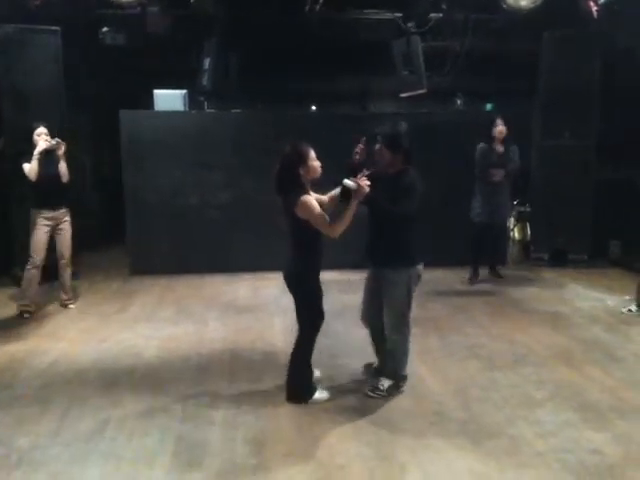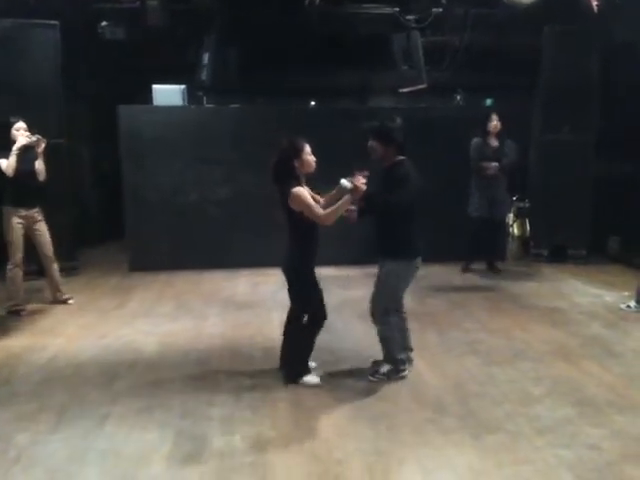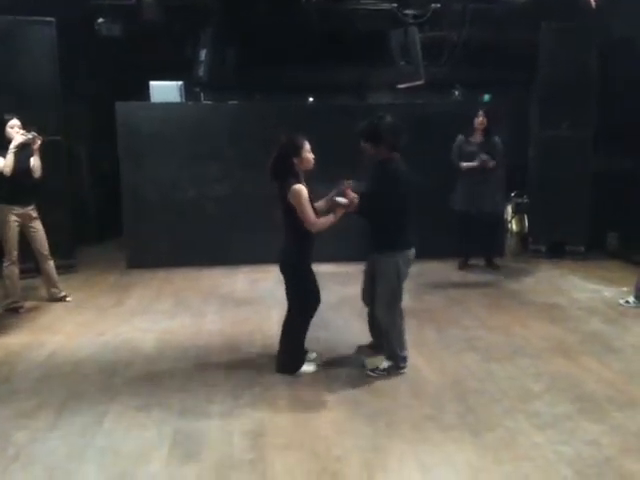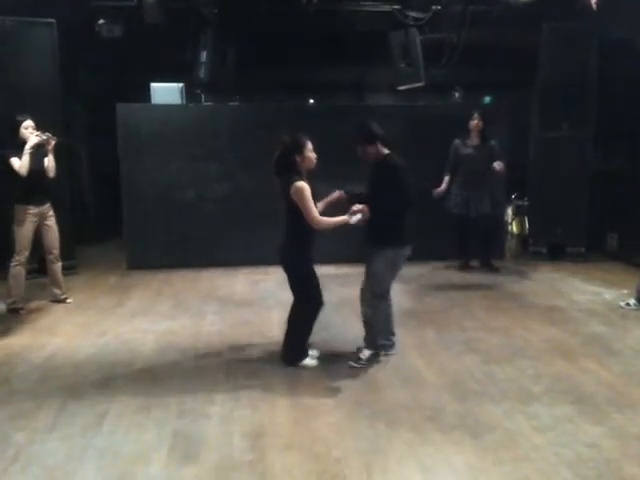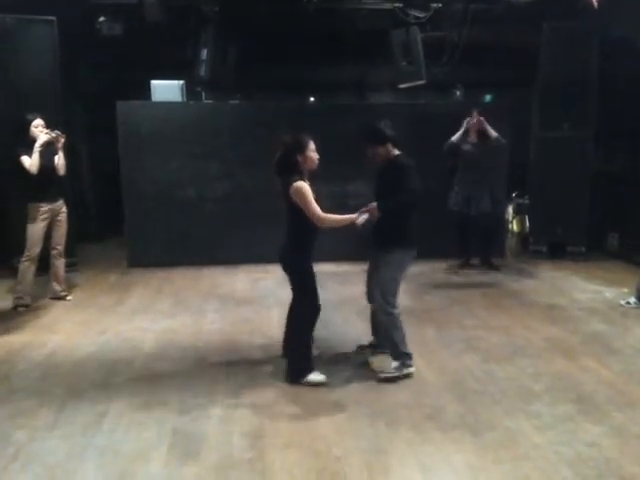
dt=0.5s
person 1, frame 1
left shoulder: (410, 182)
right shoulder: (378, 176)
left elbow: (398, 215)
right elbow: (347, 196)
left wrist: (369, 197)
right wrist: (356, 166)
left hip: (402, 265)
right hip: (378, 261)
left knee: (395, 323)
right knee: (371, 316)
left ankle: (396, 378)
right ankle: (385, 363)
person 1, frame 2
left shoulder: (405, 174)
right shoulder: (390, 171)
left elbow: (395, 208)
left wrist: (366, 193)
right wrist: (360, 210)
left hip: (402, 255)
right hip: (392, 252)
left knee: (381, 309)
right knee: (392, 307)
left ankle: (397, 364)
right ankle: (402, 355)
person 1, frame 3
left shoulder: (396, 172)
right shoulder: (382, 167)
left elbow: (390, 209)
left wrist: (359, 205)
right wrist: (358, 198)
left hip: (395, 249)
right hip: (381, 246)
left knee: (387, 306)
right knee: (371, 297)
left ankle: (397, 360)
right ankle: (380, 343)
person 1, frame 4
left shoulder: (395, 167)
right shoulder: (378, 167)
left elbow: (405, 202)
left wrist: (372, 212)
right wrist: (349, 197)
left hip: (393, 244)
right hip: (379, 241)
left knee: (371, 295)
right knee: (378, 294)
left ankle: (374, 348)
right ankle: (385, 341)
person 1, frame 5
left shoulder: (404, 167)
right shoulder: (386, 168)
left elbow: (411, 199)
left wrist: (381, 207)
right wrist: (374, 210)
left hip: (399, 246)
right hip: (383, 242)
left knee: (384, 301)
right knee: (375, 295)
left ankle: (403, 360)
right ankle: (381, 342)
person 2, frame 1
left shoulder: (301, 194)
right shoulder: (303, 201)
left elbow: (326, 201)
right elbow: (333, 230)
right wrist: (356, 199)
left hip: (301, 270)
right hip: (303, 273)
left knee: (312, 322)
right knee: (310, 326)
left ankle: (301, 376)
right ankle: (300, 390)
person 2, frame 2
left shoulder: (298, 188)
right shoulder: (296, 192)
left elbow: (321, 203)
right elbow: (324, 217)
left wrist: (346, 187)
right wrist: (352, 194)
left hip: (298, 261)
right hip: (299, 264)
left knee: (299, 310)
right knee: (318, 314)
left ankle: (290, 361)
right ankle: (296, 369)
person 2, frame 3
left shoulder: (294, 184)
right shoulder: (296, 188)
left elbow: (313, 209)
right elbow: (313, 224)
left wrist: (335, 196)
right wrist: (341, 210)
left hip: (296, 256)
right hip: (296, 258)
left knee: (310, 301)
right knee: (301, 307)
left ankle: (296, 351)
right ankle: (290, 362)
person 2, frame 4
left shoulder: (294, 182)
right shoulder: (299, 185)
right elbow: (316, 222)
left wrist: (330, 199)
right wrist: (347, 218)
left hip: (295, 252)
right hip: (297, 254)
left knee: (304, 300)
right knee: (312, 302)
left ankle: (297, 348)
right ankle: (294, 354)
person 2, frame 5
left shoulder: (298, 181)
right shoulder: (298, 185)
right elbow: (320, 219)
right wrist: (355, 217)
left hip: (296, 252)
right hip: (297, 255)
left knee: (301, 301)
right knee: (310, 307)
left ankle: (293, 347)
right ankle: (300, 369)
person 3, frame 1
left shoulder: (55, 157)
right shoulder: (28, 159)
left elbow: (65, 179)
right elbow: (32, 176)
left wrist: (61, 157)
right wrist: (37, 153)
left hip: (62, 213)
right hip: (41, 215)
left knee: (65, 258)
right knee: (35, 260)
left ankle: (67, 297)
right ankle: (26, 304)
person 3, frame 2
left shoulder: (31, 153)
left elbow: (41, 177)
left wrist: (40, 154)
left hip: (35, 211)
left knee: (49, 254)
left ankle: (59, 294)
person 3, frame 3
left shoulder: (27, 150)
left elbow: (37, 174)
left wrist: (36, 151)
left hip: (30, 208)
left knee: (44, 252)
left ankle: (55, 292)
person 3, frame 4
left shoulder: (41, 150)
right shoulder: (14, 153)
left elbow: (51, 174)
right elbow: (22, 171)
left wrist: (50, 151)
right wrist: (28, 148)
left hip: (46, 208)
right hip: (25, 210)
left knee: (54, 253)
right knee: (20, 256)
left ankle: (58, 293)
right ankle: (15, 302)
person 3, frame 5
left shoulder: (51, 148)
right shoulder: (25, 150)
left elbow: (61, 171)
right elbow: (33, 169)
left wrist: (60, 149)
right wrist: (38, 146)
left hip: (58, 204)
right hip: (38, 207)
left knee: (58, 250)
right knee: (31, 253)
left ankle: (58, 290)
right ankle: (21, 298)
person 4, frame 1
left shoulder: (512, 149)
right shoulder: (483, 148)
left elbow: (513, 169)
right elbow: (480, 171)
left wrist: (498, 173)
right wrist: (498, 174)
left hip: (502, 196)
right hip: (484, 195)
left knee: (500, 233)
right knee: (479, 232)
left ankle: (493, 267)
right ankle: (474, 270)
person 4, frame 2
left shoulder: (507, 144)
right shoulder: (477, 142)
left elbow: (509, 163)
right elbow: (476, 165)
left wrist: (488, 166)
right wrist: (497, 167)
left hip: (499, 191)
right hip: (481, 190)
left knee: (497, 227)
right knee: (477, 226)
left ankle: (491, 261)
right ankle: (468, 260)
person 4, frame 3
left shoulder: (494, 141)
right shoulder: (462, 140)
left elbow: (498, 163)
right elbow: (456, 163)
left wrist: (489, 162)
right wrist: (473, 164)
left hip: (488, 188)
right hip: (467, 188)
left knee: (491, 222)
right knee: (466, 223)
left ankle: (489, 258)
right ankle: (464, 257)
person 4, frame 4
left shoulder: (490, 145)
right shoulder: (458, 144)
left elbow: (495, 164)
right elbow: (451, 168)
left wrist: (497, 166)
right wrist: (444, 186)
left hip: (484, 192)
right hip: (462, 191)
left knee: (487, 225)
right knee: (463, 226)
left ankle: (486, 260)
right ankle: (464, 259)
person 4, frame 5
left shoulder: (487, 141)
right shoulder: (461, 141)
left elbow: (501, 143)
right elbow: (448, 148)
left wrist: (487, 127)
right wrist: (462, 129)
left hip: (484, 188)
right hip: (464, 188)
left knee: (488, 223)
right knee: (464, 224)
left ankle: (486, 258)
right ankle: (465, 257)
